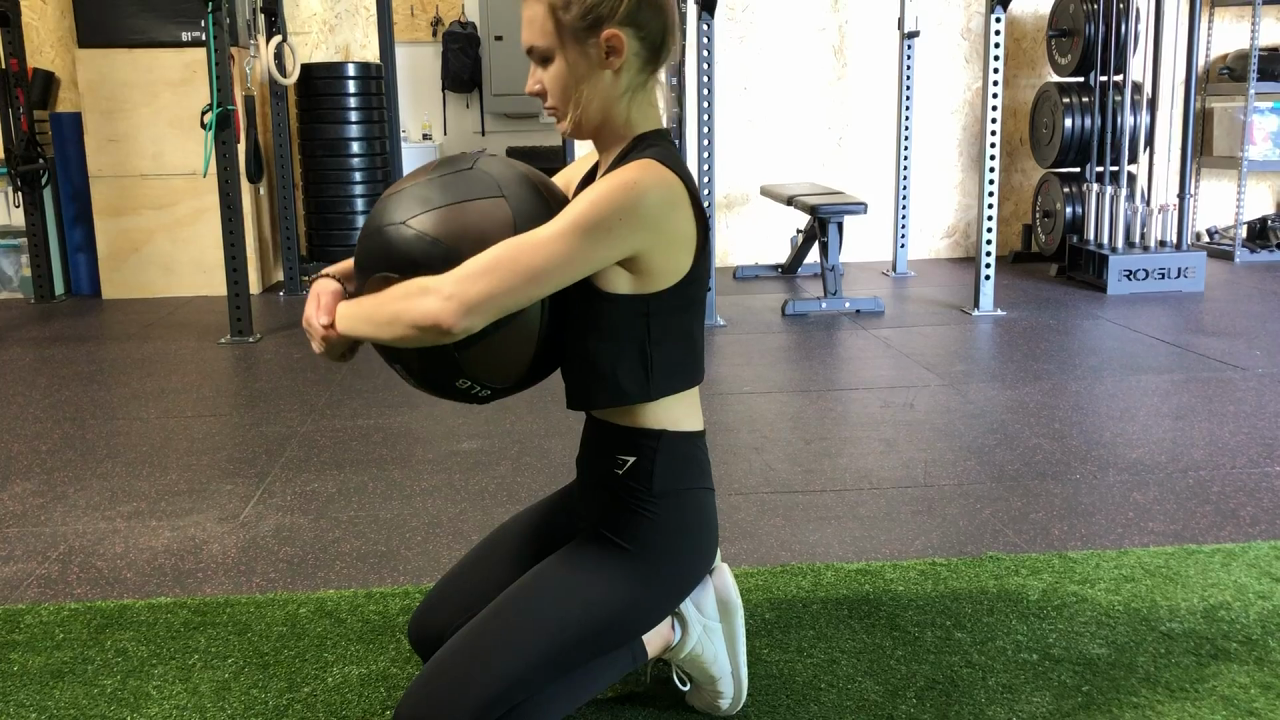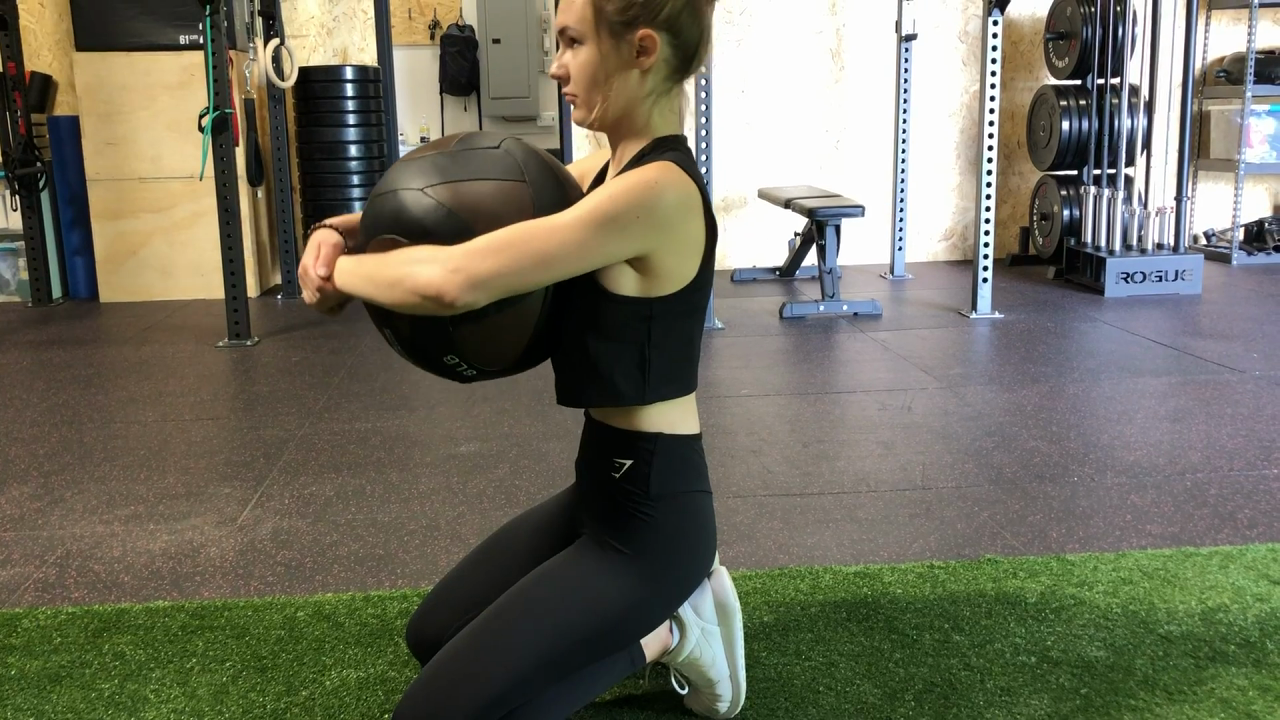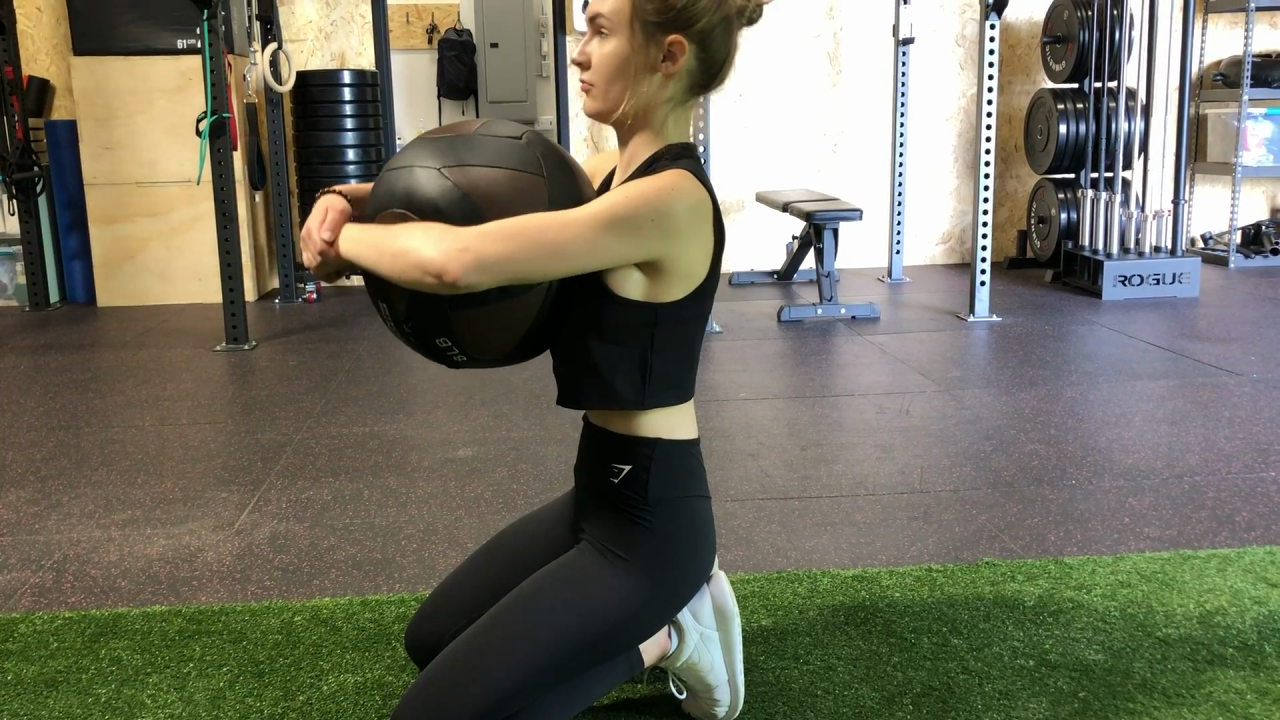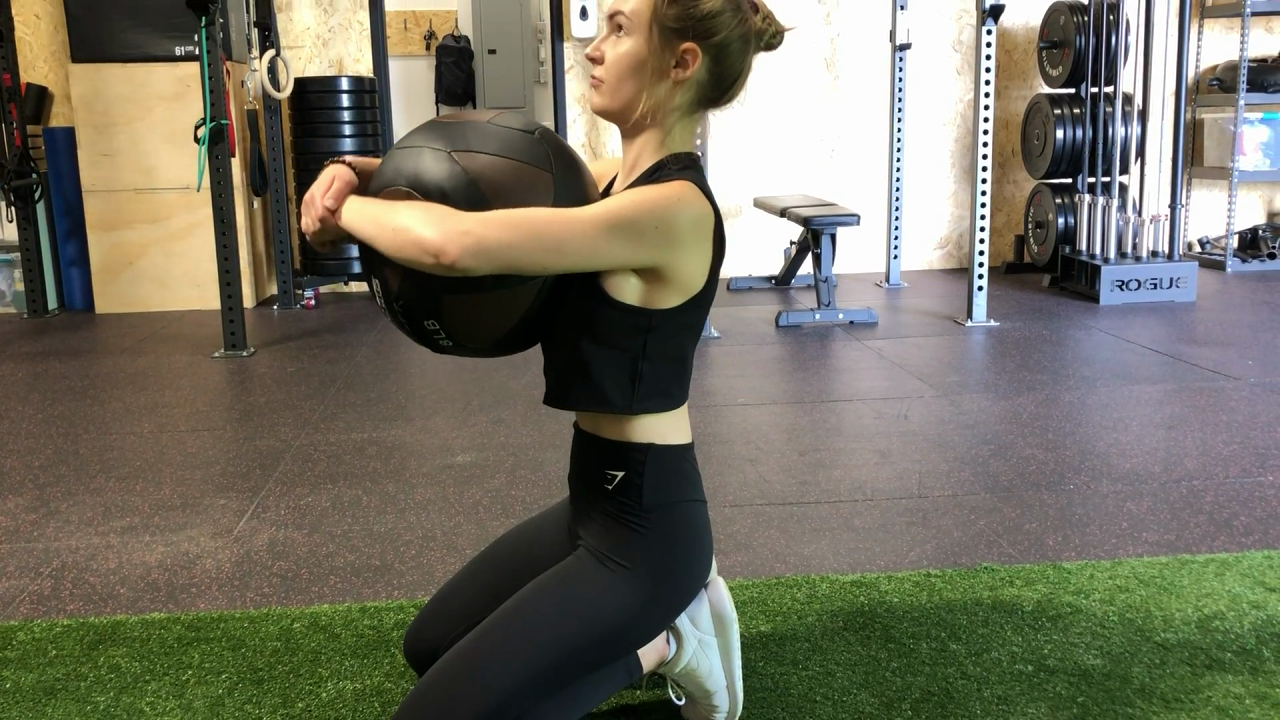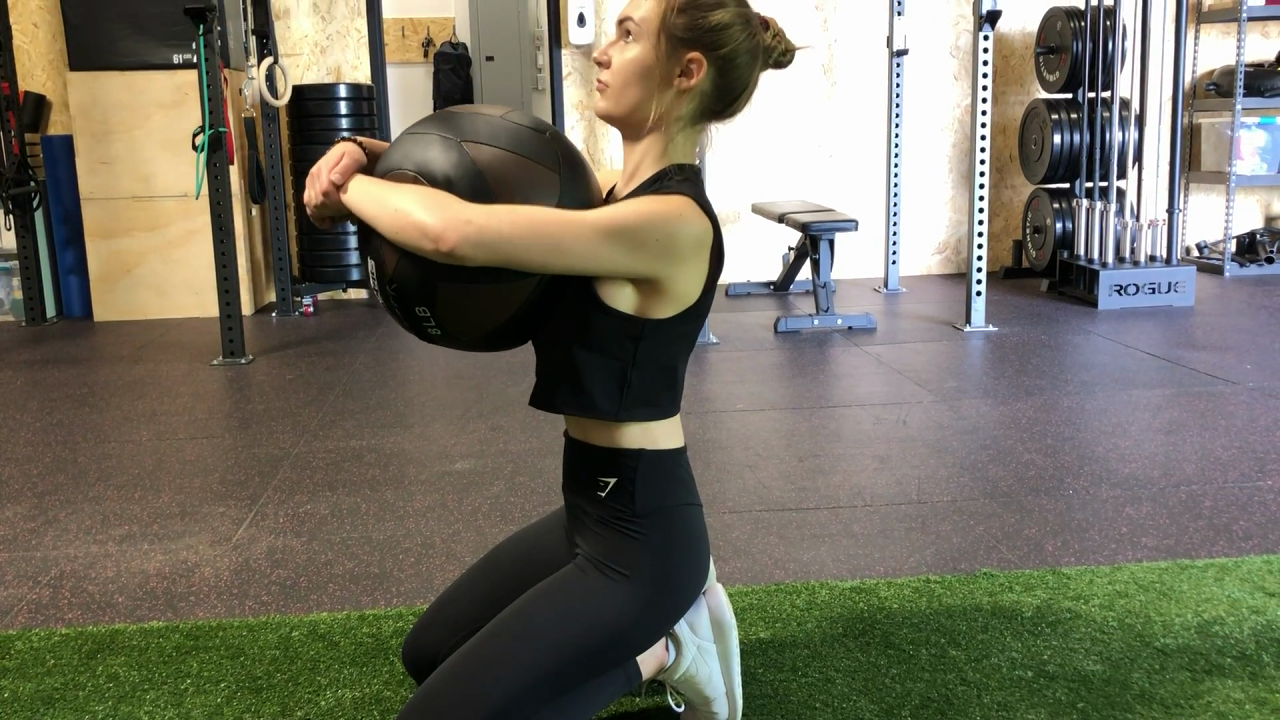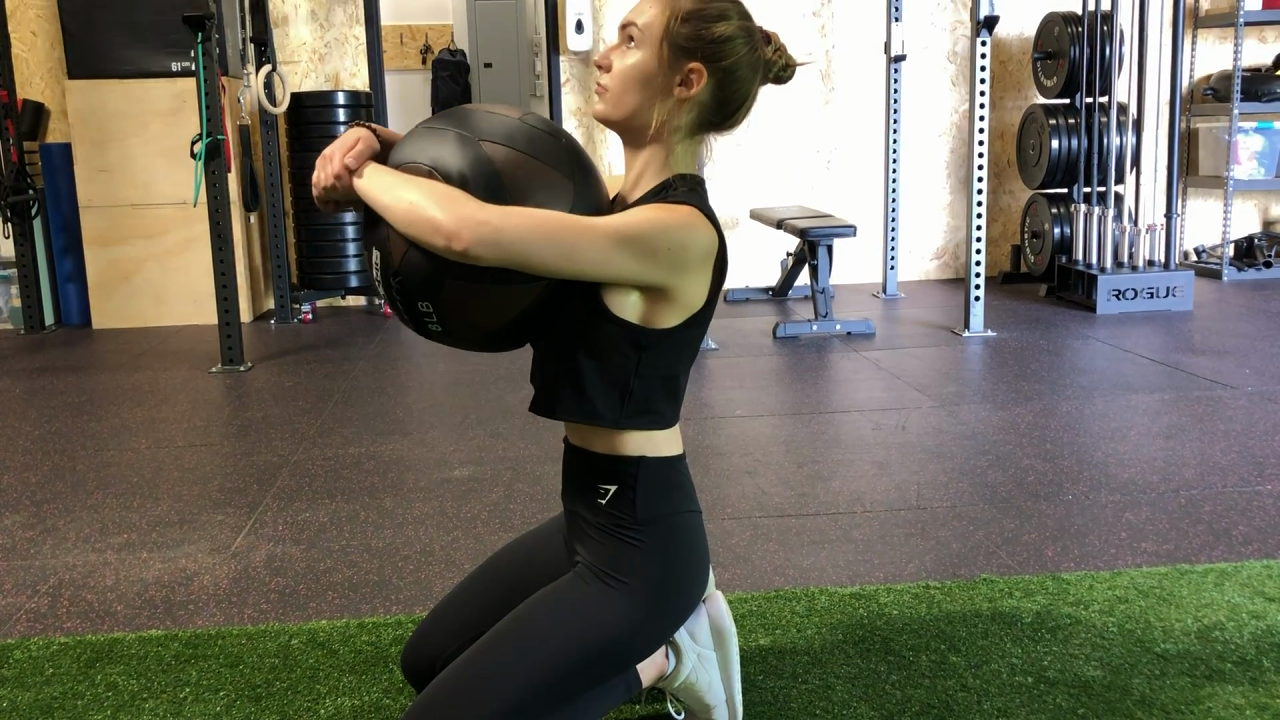
dt=0.3s
person 1, frame 1
left shoulder: (643, 188)
right shoulder: (603, 169)
left elbow: (448, 306)
left wrist: (341, 316)
right wrist: (342, 274)
left hip: (652, 509)
right hip: (608, 479)
right knee: (435, 632)
left ankle: (664, 630)
right ankle: (658, 608)
person 1, frame 2
left shoulder: (657, 190)
right shoulder: (612, 168)
left elbow: (452, 280)
left wrist: (340, 272)
right wrist: (342, 230)
left hip: (651, 512)
right hip: (607, 484)
right knee: (432, 636)
left ankle: (662, 631)
right ankle: (656, 611)
person 1, frame 3
left shoulder: (669, 198)
right shoulder: (617, 172)
left elbow: (456, 260)
left wrist: (344, 240)
right wrist: (349, 198)
left hip: (649, 517)
right hip: (604, 489)
right knee: (431, 640)
left ankle: (661, 637)
right ankle: (655, 616)
person 1, frame 4
left shoulder: (672, 207)
right shoulder: (619, 178)
left elbow: (456, 243)
left wrist: (346, 211)
right wrist: (354, 173)
left hip: (644, 523)
right hip: (600, 496)
right knee: (429, 647)
left ankle: (660, 643)
right ankle: (656, 621)
person 1, frame 5
left shoulder: (671, 221)
right shoulder: (627, 188)
left elbow: (454, 232)
left wrist: (348, 189)
right wrist: (365, 151)
left hip: (640, 532)
right hip: (596, 504)
right knee: (428, 654)
left ankle: (659, 651)
right ankle: (659, 626)
person 1, frame 6
left shoulder: (678, 229)
right shoulder: (627, 198)
left elbow: (467, 231)
left wrist: (361, 175)
right wrist: (373, 142)
left hip: (639, 541)
right hip: (594, 513)
right knee: (425, 661)
left ankle: (659, 658)
right ankle: (654, 637)
